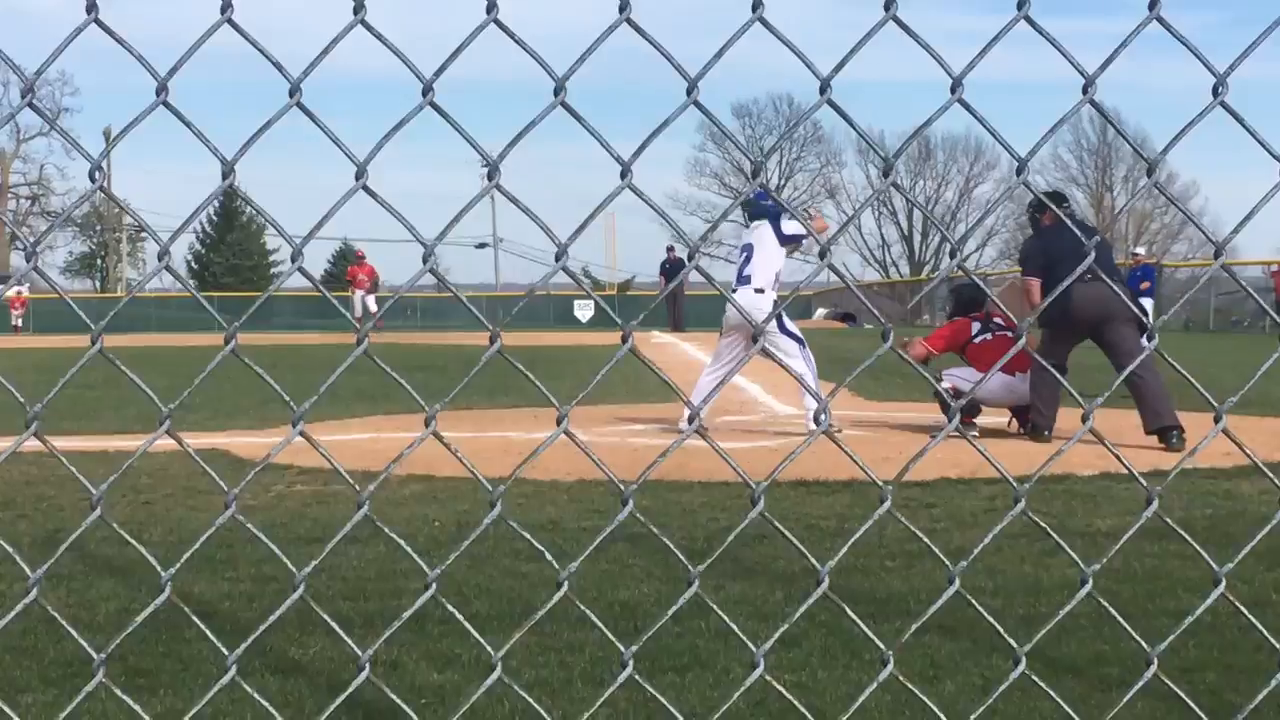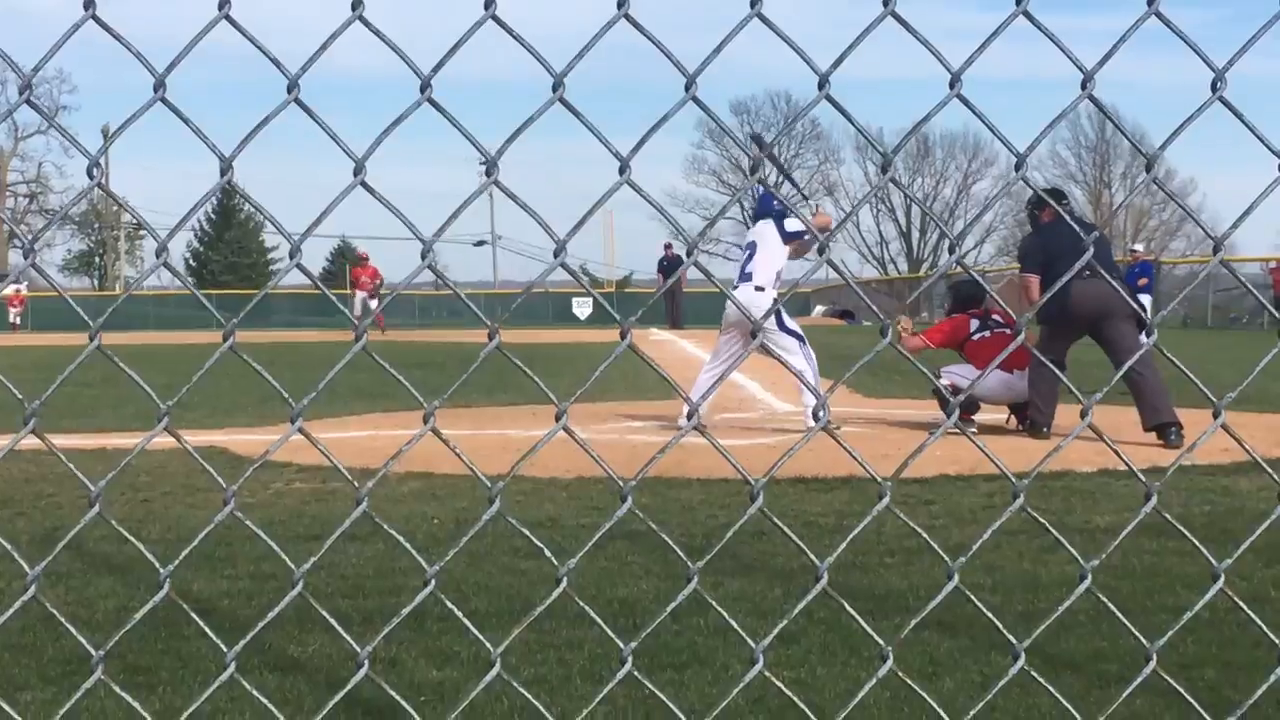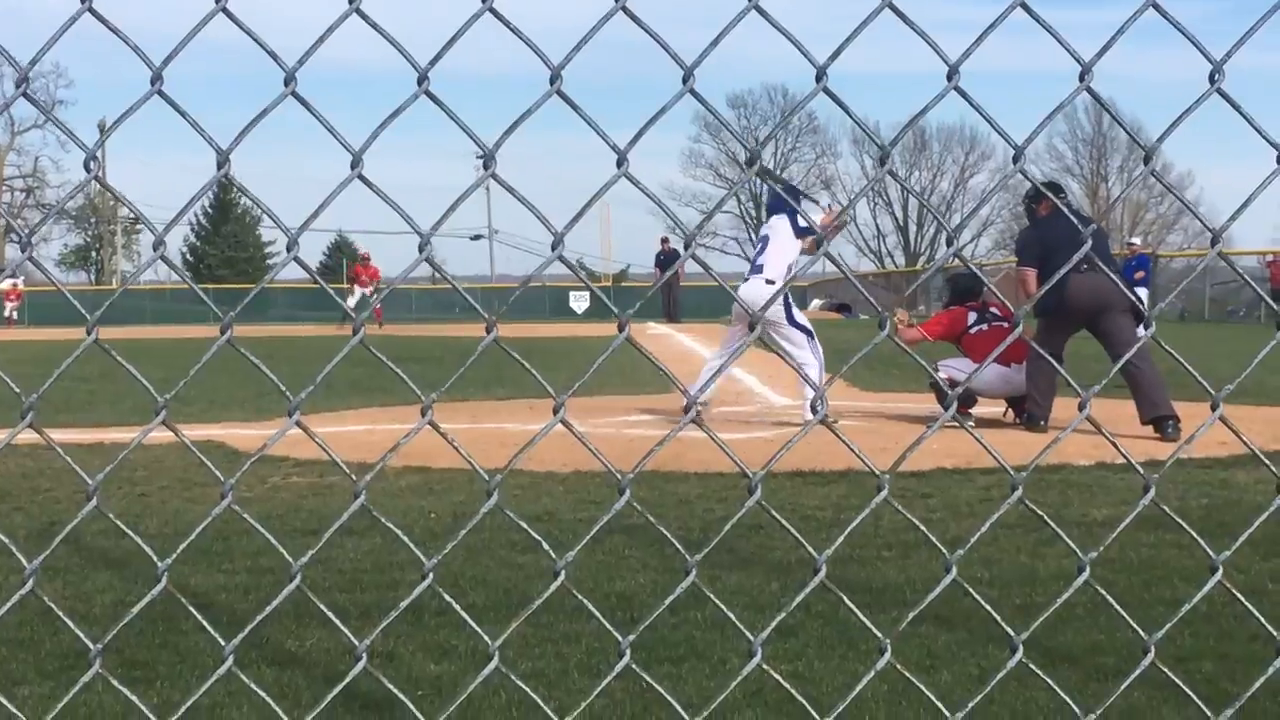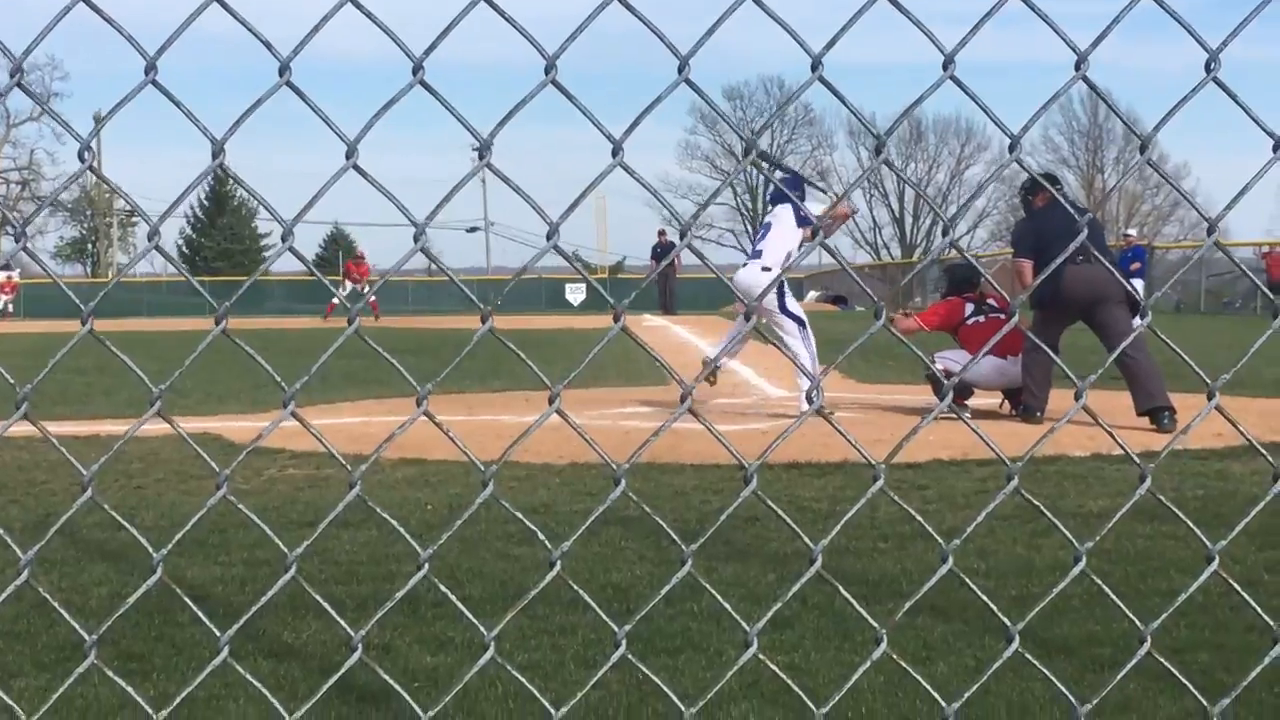
dt=0.2s
person 1, frame 1
left shoulder: (1037, 241)
right shoulder: (1093, 233)
left elbow: (1032, 286)
left wrist: (1043, 314)
left hip: (1073, 300)
right hip: (1114, 297)
left knee: (1047, 362)
right knee: (1137, 363)
left ankle: (1040, 427)
right ankle: (1169, 430)
person 1, frame 2
left shoulder: (1036, 238)
right shoulder: (1092, 230)
left elbow: (1030, 283)
left wrist: (1042, 310)
left hip: (1072, 297)
right hip: (1112, 294)
left knee: (1045, 359)
right knee: (1136, 359)
left ankle: (1039, 423)
right ankle: (1168, 427)
person 1, frame 3
left shoulder: (1033, 232)
right shoulder: (1089, 223)
left elbow: (1027, 277)
left wrist: (1039, 304)
left hip: (1069, 290)
right hip: (1109, 287)
left knee: (1043, 352)
right knee: (1133, 353)
left ankle: (1036, 417)
right ankle: (1165, 420)
person 1, frame 4
left shoulder: (1029, 223)
right shoulder: (1085, 215)
left elbow: (1023, 268)
left wrist: (1035, 295)
left hip: (1065, 281)
right hip: (1105, 278)
left knee: (1039, 344)
right knee: (1128, 344)
left ankle: (1032, 408)
right ankle: (1161, 411)
person 2, frame 1
left shoulder: (747, 232)
right shoulder: (774, 227)
right elbow: (822, 226)
left wrist: (801, 225)
right wrist: (813, 216)
left hip: (735, 305)
right hip: (760, 304)
left knee: (718, 365)
right knee: (801, 359)
left ankle: (689, 418)
right ankle: (817, 419)
person 2, frame 2
left shoulder: (754, 232)
right shoulder: (776, 226)
left elbow: (795, 251)
right elbow: (825, 221)
left wrist: (816, 234)
right wrist: (818, 217)
left hip: (735, 302)
right hip: (760, 301)
left knee: (717, 363)
right knee: (802, 357)
left ankle: (689, 416)
right ankle: (816, 416)
person 2, frame 3
left shoulder: (770, 227)
right shoulder: (788, 221)
left elbow: (812, 246)
right elbow: (833, 219)
left wrist: (833, 228)
right wrist: (833, 220)
left hip: (745, 293)
right hip: (770, 294)
left knee: (726, 352)
right knee: (808, 351)
left ankle: (693, 402)
right ankle: (815, 410)
person 2, frame 4
left shoulder: (774, 215)
right shoulder: (791, 211)
left elbow: (816, 234)
right elbow: (838, 210)
left wrist: (841, 218)
right wrist: (841, 210)
left hip: (744, 277)
right hip: (766, 280)
left knee: (746, 321)
right knee: (800, 339)
left ankle: (715, 360)
right ankle: (810, 402)
person 3, frame 1
left shoulder: (956, 326)
right shoulder: (1002, 318)
left elbow: (915, 354)
left wrist: (913, 342)
left hip: (998, 387)
right hip: (1029, 387)
left knee: (944, 379)
left ankle: (964, 423)
right ankle: (1028, 420)
person 3, frame 2
left shoulder: (955, 323)
right shoulder: (1001, 315)
left elbow: (910, 346)
left wrist: (905, 335)
left hip: (998, 384)
right hip: (1030, 385)
left knee: (944, 376)
left ankle: (963, 420)
right ankle: (1028, 417)
person 3, frame 3
left shoulder: (953, 315)
right shoulder: (998, 308)
left elbow: (908, 338)
left wrist: (901, 328)
left knee: (941, 370)
left ankle: (961, 414)
right ankle: (1023, 410)
person 3, frame 4
left shoulder: (950, 305)
right shoulder: (997, 300)
left elbow: (904, 327)
left wrist: (898, 318)
left hip: (991, 370)
right hip: (1023, 371)
left knee: (937, 362)
left ankle: (956, 405)
right ankle: (1021, 402)
